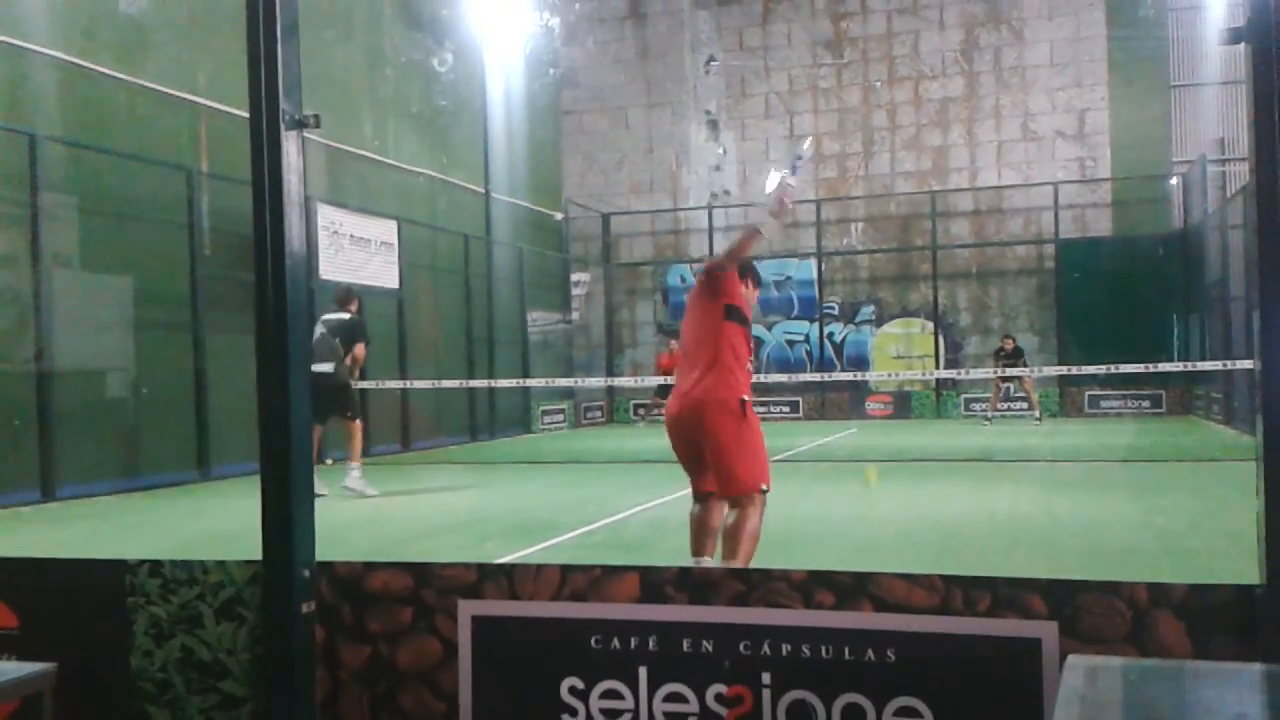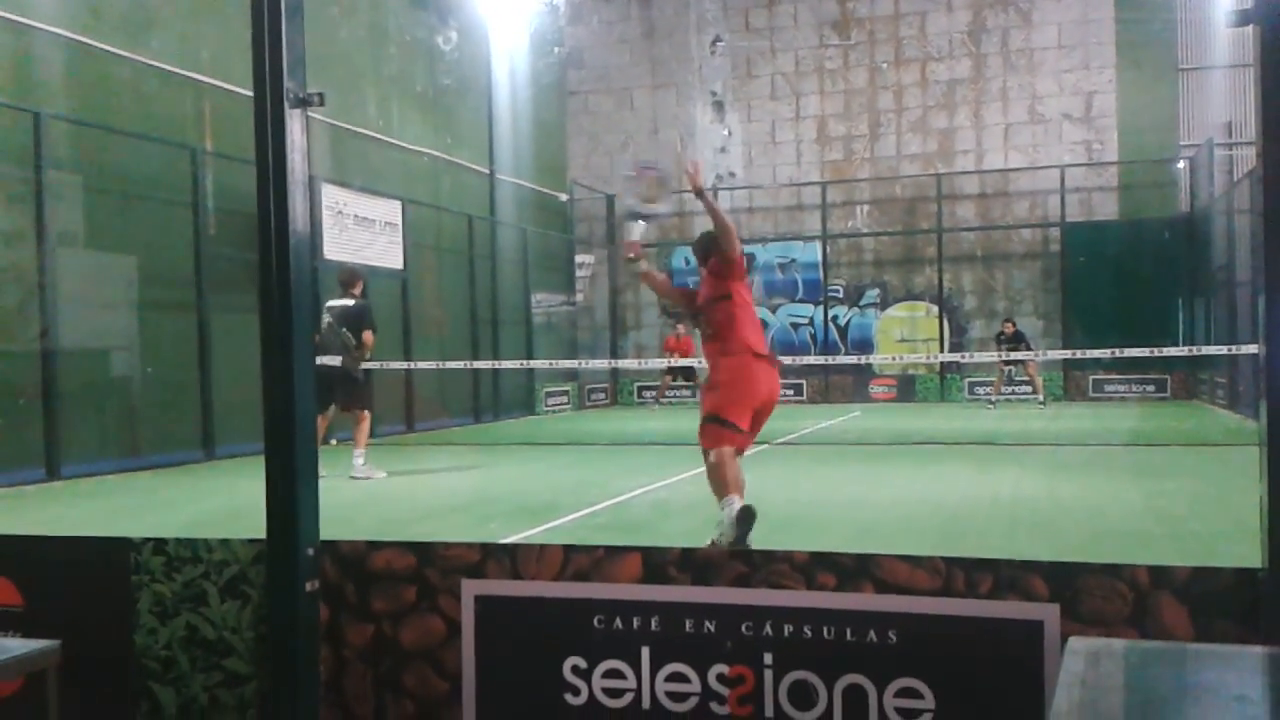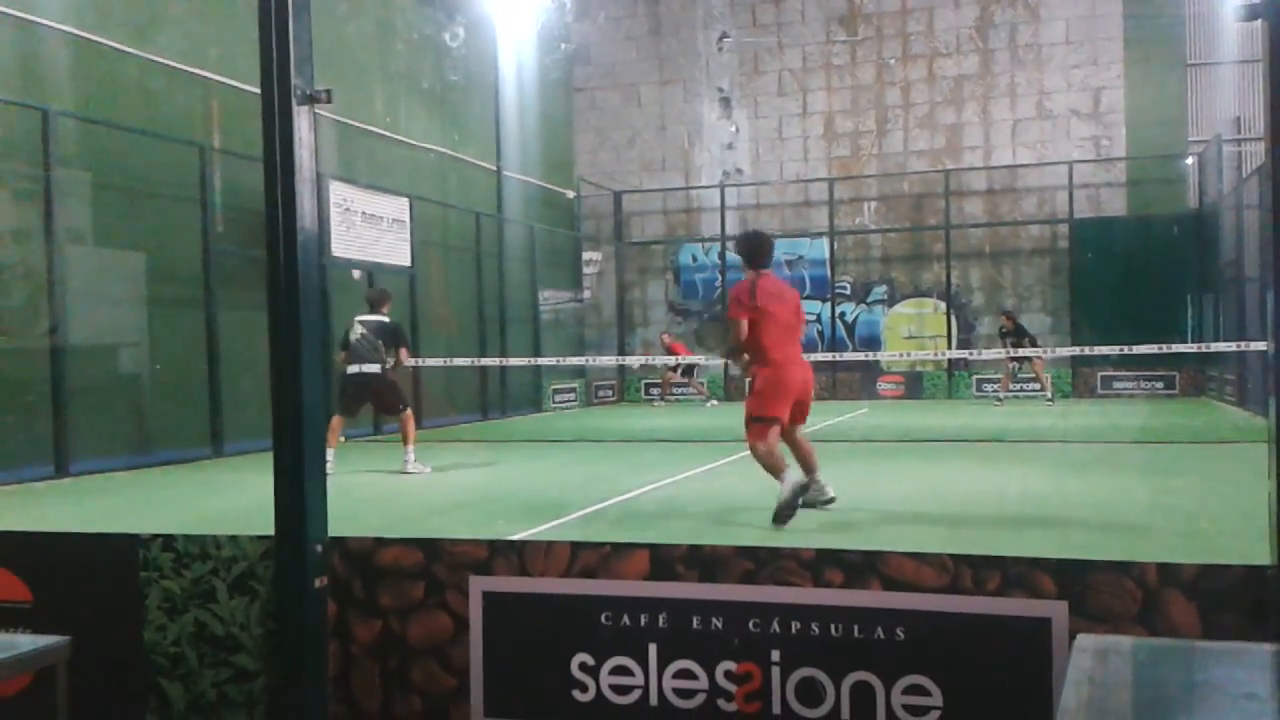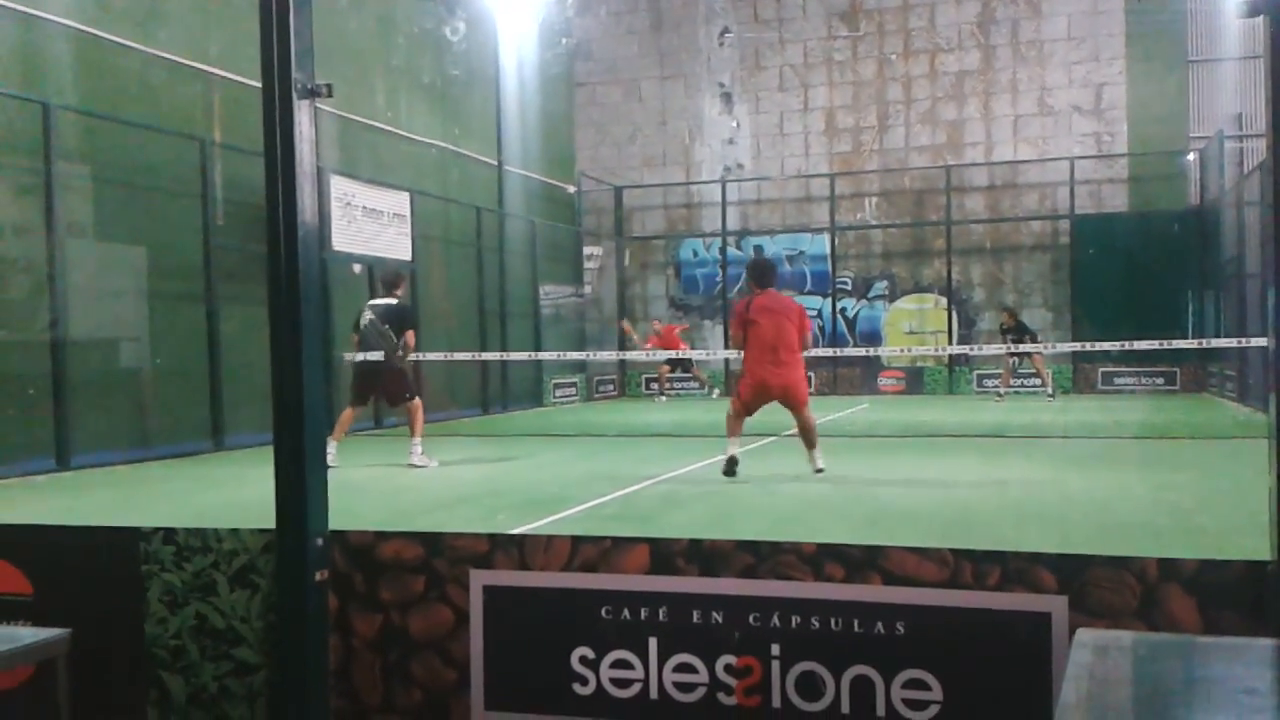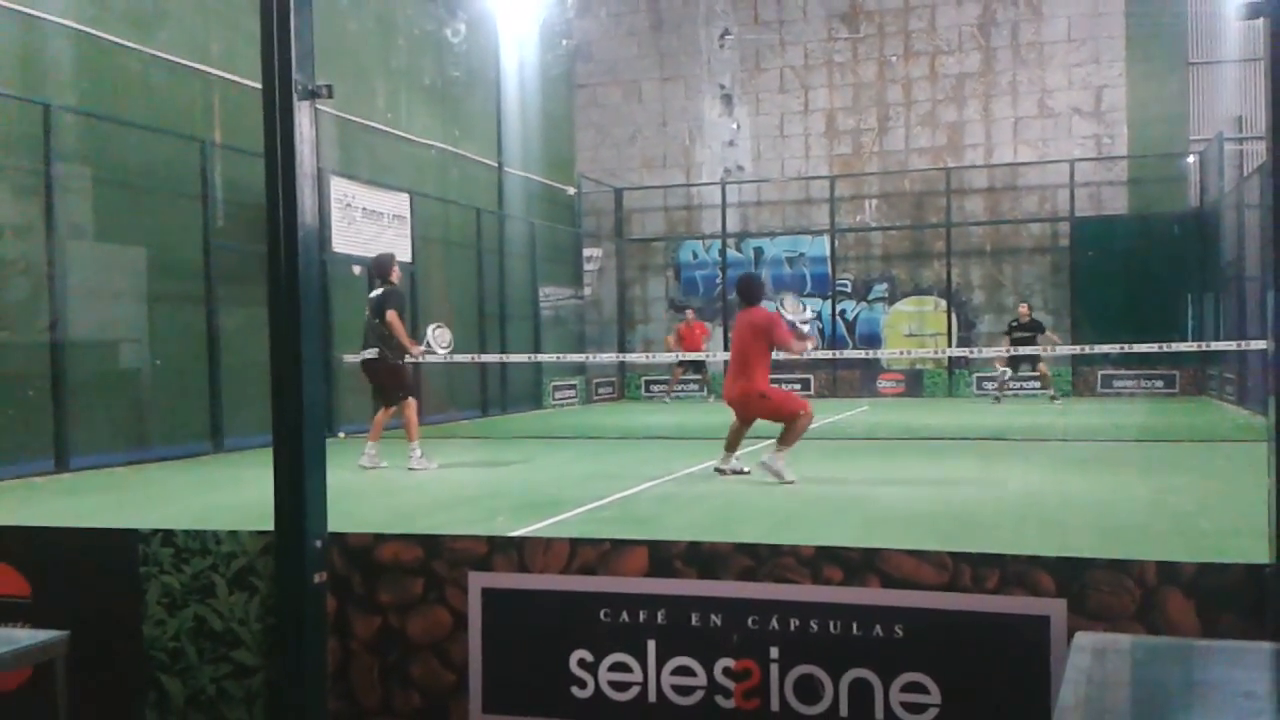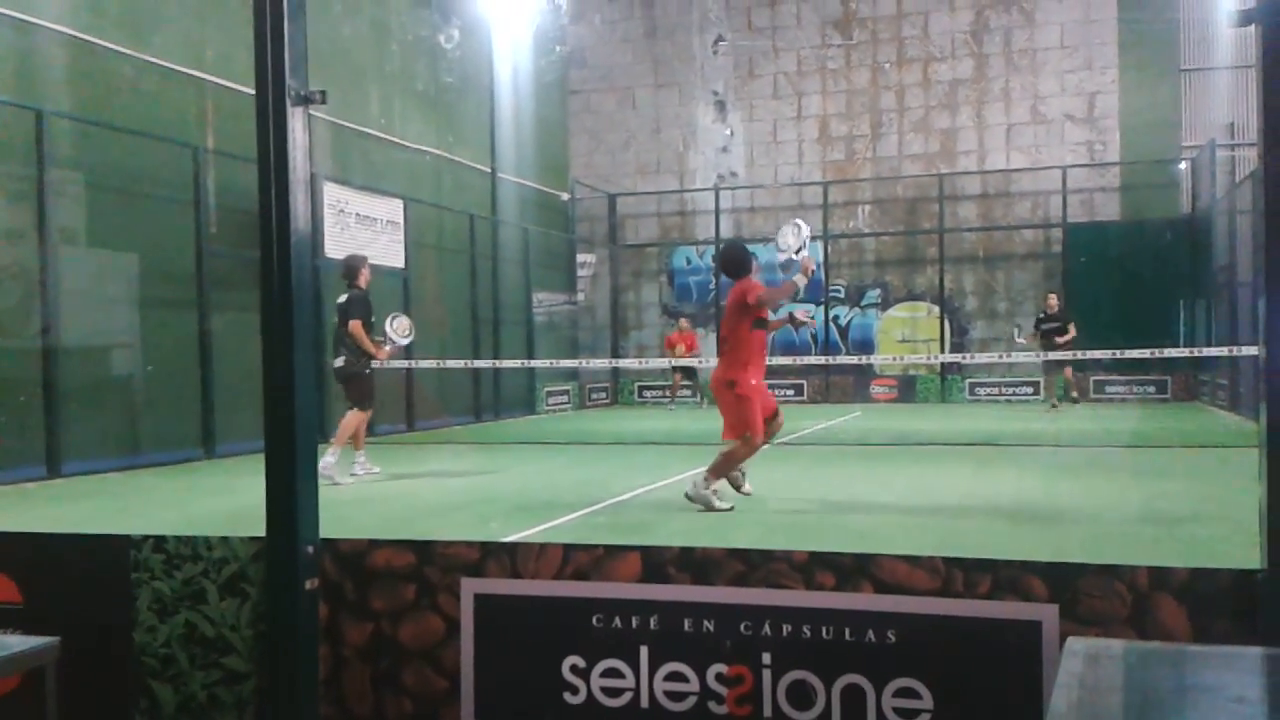
dt=0.5s
person 1, frame 1
left shoulder: (705, 305)
right shoulder: (716, 284)
right elbow: (726, 261)
left hip: (682, 409)
right hip: (722, 405)
left knee: (712, 497)
right knee: (750, 505)
person 1, frame 2
left shoulder: (726, 270)
right shoulder: (704, 292)
left elbow: (729, 236)
right elbow: (674, 294)
left wrist: (701, 193)
right wrist: (641, 264)
left hip: (737, 371)
right hip: (763, 379)
left knee: (718, 450)
right knee: (728, 452)
left ankle: (735, 511)
right ankle: (734, 526)
person 1, frame 3
left shoulder: (744, 289)
right shoulder: (789, 290)
left elbow: (740, 336)
left wrist: (735, 355)
left hip: (773, 375)
right hip: (801, 371)
left knee: (760, 442)
right knee: (791, 431)
left ankle: (792, 482)
right ankle: (818, 488)
person 1, frame 4
left shoulder: (744, 306)
right shoulder: (795, 306)
left elbow: (737, 343)
right elbow: (807, 343)
left hip: (757, 377)
right hip: (792, 376)
left knee: (736, 411)
right knee: (802, 413)
left ankle: (732, 453)
right ankle: (815, 459)
person 1, frame 5
left shoulder: (742, 319)
right shoulder: (769, 317)
right elbow: (788, 346)
left wrist: (796, 333)
right wrist: (808, 344)
left hip: (733, 390)
right hip: (754, 390)
left knee: (745, 419)
right knee: (804, 413)
left ankle: (727, 461)
right ankle: (774, 459)
person 1, frame 6
left shoulder: (743, 291)
right shoulder: (748, 287)
right elbow: (768, 299)
left wrist: (790, 319)
right wrist: (801, 276)
left hip: (745, 377)
right hip: (737, 378)
left knee: (774, 422)
right knee: (750, 440)
left ankle: (731, 466)
right ankle: (702, 486)
person 2, frame 1
left shoulder: (322, 320)
right shoulder: (356, 321)
left elbow: (312, 350)
right elbow: (359, 353)
right wrist: (354, 370)
left hip: (313, 375)
right hip: (333, 376)
left knee: (315, 428)
right knee: (355, 425)
left ankle: (311, 480)
right ankle: (354, 476)
person 2, frame 2
left shoulder: (327, 306)
right shoulder: (362, 307)
left elbow: (318, 339)
right elbow: (367, 339)
right wrist: (364, 354)
left hip: (322, 366)
right hip: (345, 367)
left knee: (323, 415)
right knee: (363, 416)
right ankle: (359, 463)
person 2, frame 3
left shoulder: (354, 324)
right shoulder: (393, 326)
left elbow: (342, 357)
right elbow: (403, 359)
right wrist: (389, 370)
left hip: (352, 375)
right hip: (377, 374)
left knee: (340, 416)
right knee: (406, 415)
left ankle: (327, 461)
right ankle: (410, 461)
person 2, frame 4
left shoulder: (368, 307)
right shoulder: (403, 307)
left elbow: (356, 338)
right elbow: (410, 341)
right wrist: (402, 356)
left hip: (362, 362)
right hip: (385, 361)
left knee: (353, 407)
right knee: (414, 404)
left ankle: (330, 452)
right ankle: (416, 453)
person 2, frame 5
left shoulder: (376, 294)
right shoulder: (394, 292)
right elbow: (391, 318)
left wrist: (407, 347)
right wrist: (409, 346)
left hip: (372, 356)
right hip: (385, 357)
left knee: (388, 405)
right knee: (408, 403)
left ankle: (369, 454)
right ankle: (415, 455)
person 2, frame 6
left shoulder: (346, 297)
right shoulder: (359, 297)
right elbow: (354, 328)
left wrist: (374, 345)
right wrist: (374, 351)
left hip: (344, 362)
right hip: (355, 363)
left knee: (360, 411)
right knee: (359, 411)
left ankle: (360, 461)
right ankle: (329, 460)
